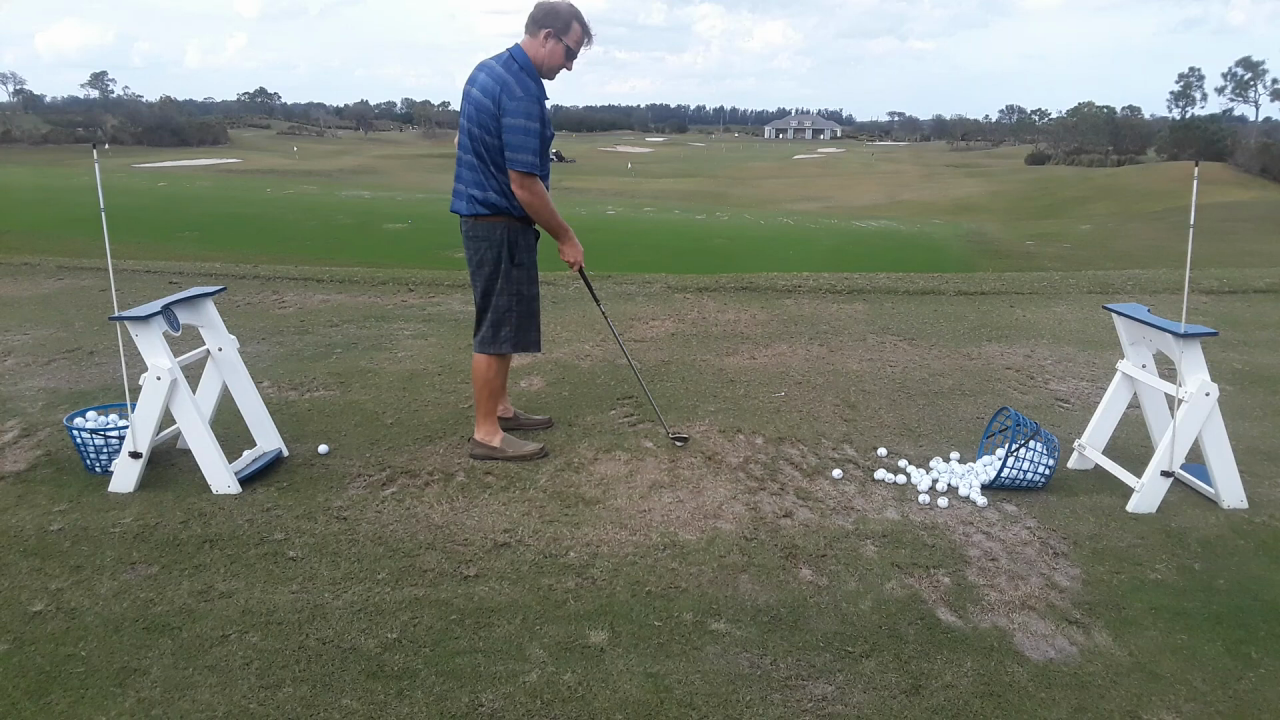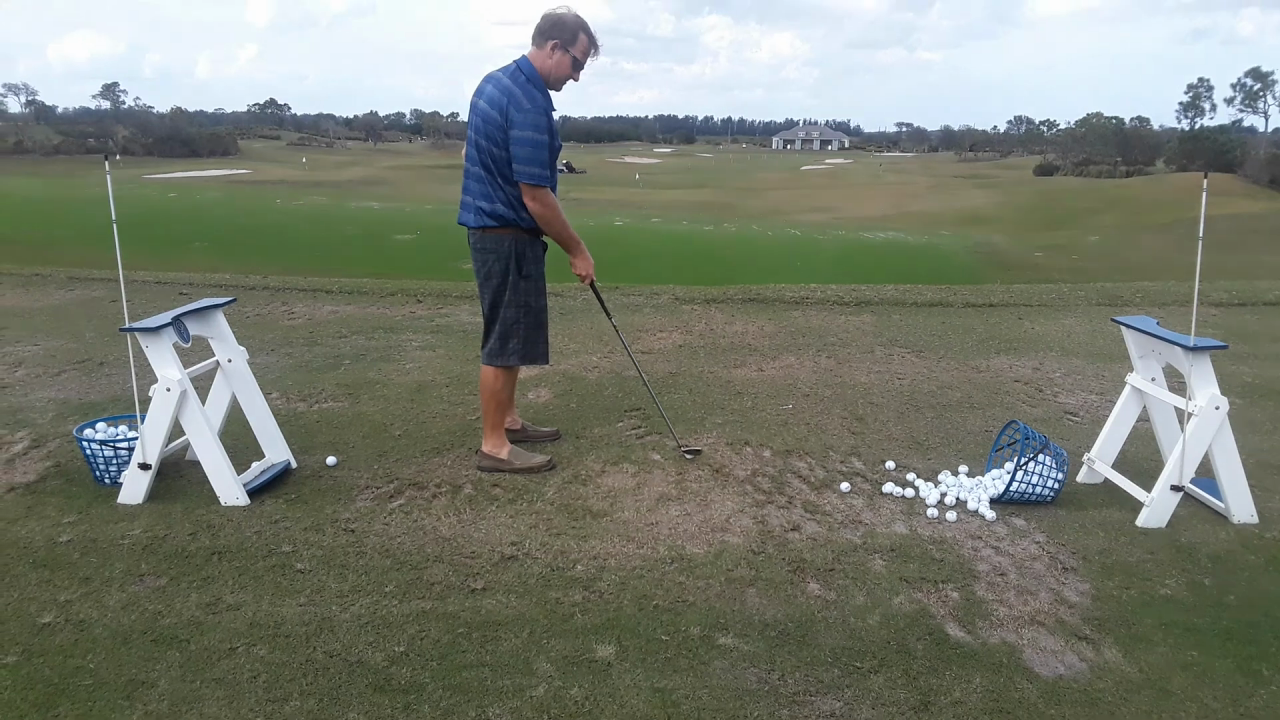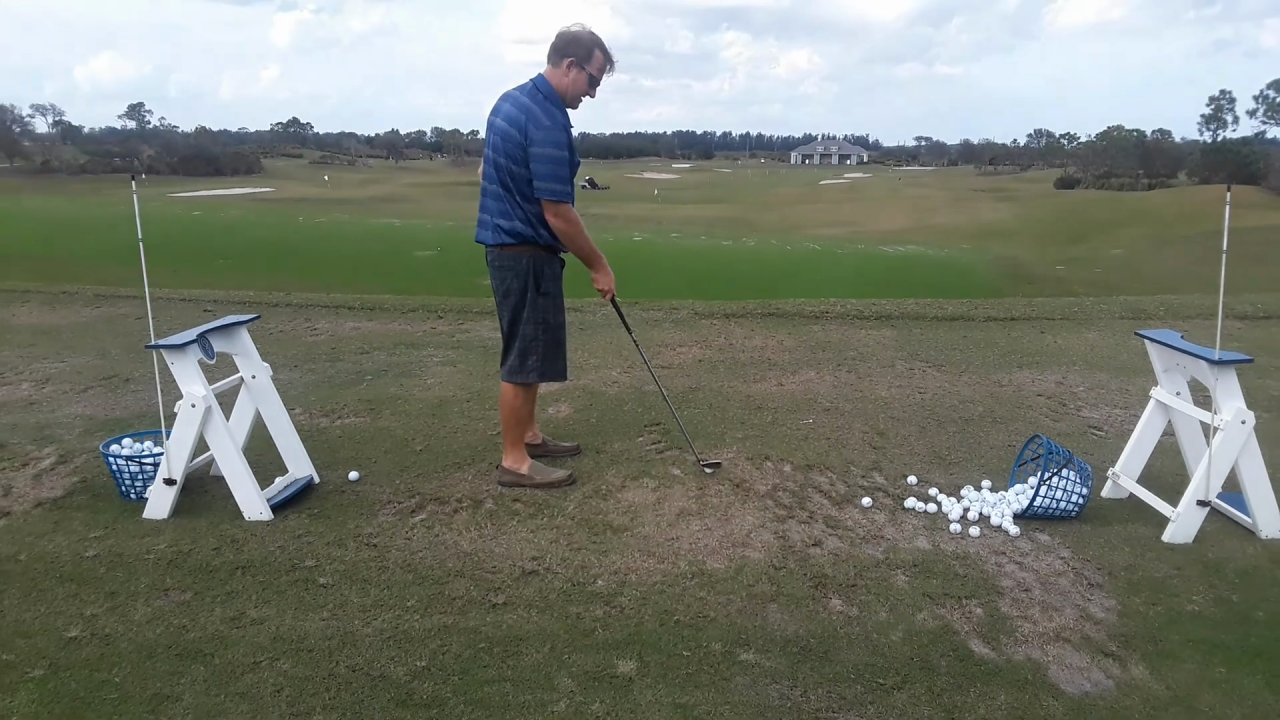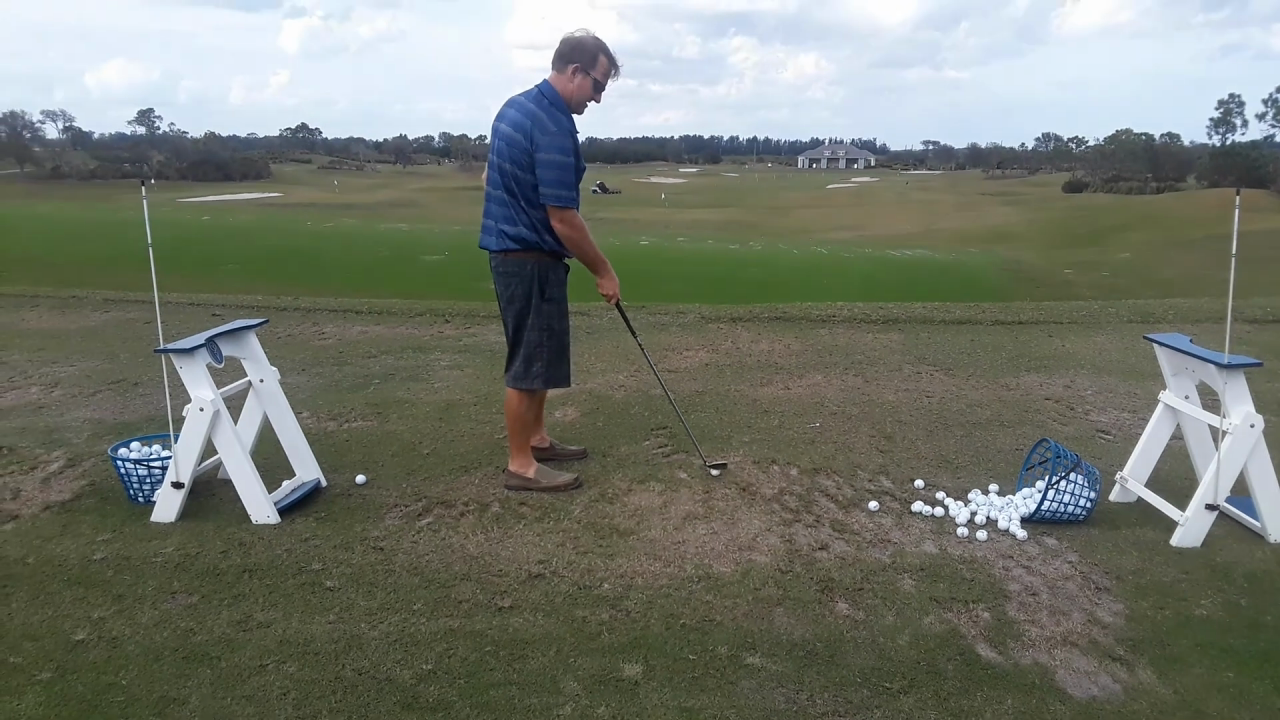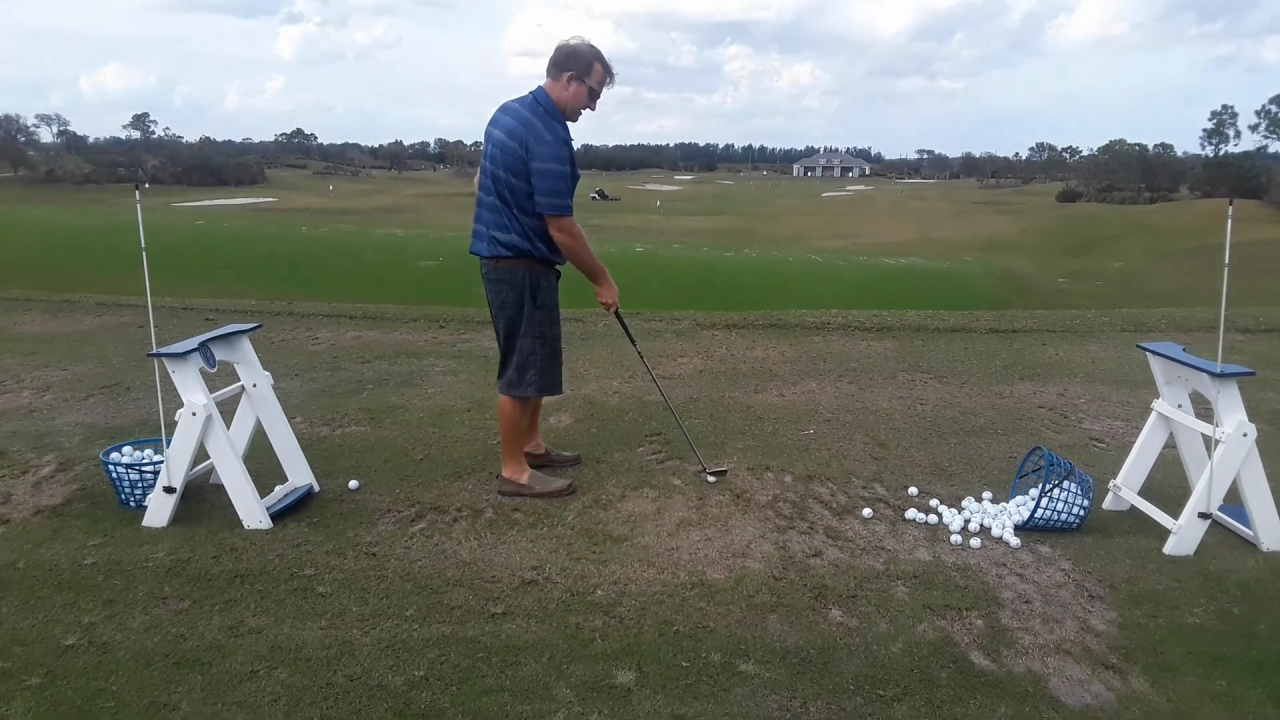
dt=0.2s
person 1, frame 1
left shoulder: (489, 69)
right shoulder: (521, 91)
left elbow: (476, 146)
right elbow: (524, 184)
right wrist: (566, 238)
left hip: (484, 213)
right hip: (500, 223)
left knee: (502, 323)
right knee: (497, 328)
left ankle: (499, 408)
right ankle: (486, 433)
person 1, frame 2
left shoulder: (496, 81)
right shoulder: (528, 103)
left elbow: (479, 156)
right elbow: (535, 196)
right wrist: (577, 251)
left hip: (491, 226)
right hip: (508, 235)
left knee: (510, 335)
right knee: (505, 341)
left ankle: (508, 420)
right ankle: (493, 446)
person 1, frame 3
left shoulder: (512, 100)
right shoulder: (547, 121)
left elbow: (490, 173)
right elbow: (557, 212)
right wrist: (598, 266)
left hip: (509, 243)
right hip: (526, 252)
left knee: (529, 351)
right knee: (525, 356)
left ankle: (529, 436)
right ankle: (513, 461)
person 1, frame 4
left shoulder: (515, 106)
right shoulder: (553, 127)
left elbow: (492, 178)
right elbow: (563, 219)
right wrist: (602, 271)
left hip: (511, 249)
right hip: (531, 259)
left knee: (536, 355)
right knee: (530, 362)
left ankle: (537, 439)
right ankle: (520, 464)
person 1, frame 5
left shoulder: (508, 111)
right shoulder: (548, 136)
left elbow: (483, 182)
right elbow: (561, 228)
right wrist: (601, 280)
left hip: (503, 255)
right hip: (522, 266)
left knee: (534, 360)
right knee: (523, 368)
left ankle: (532, 445)
right ankle: (513, 470)
